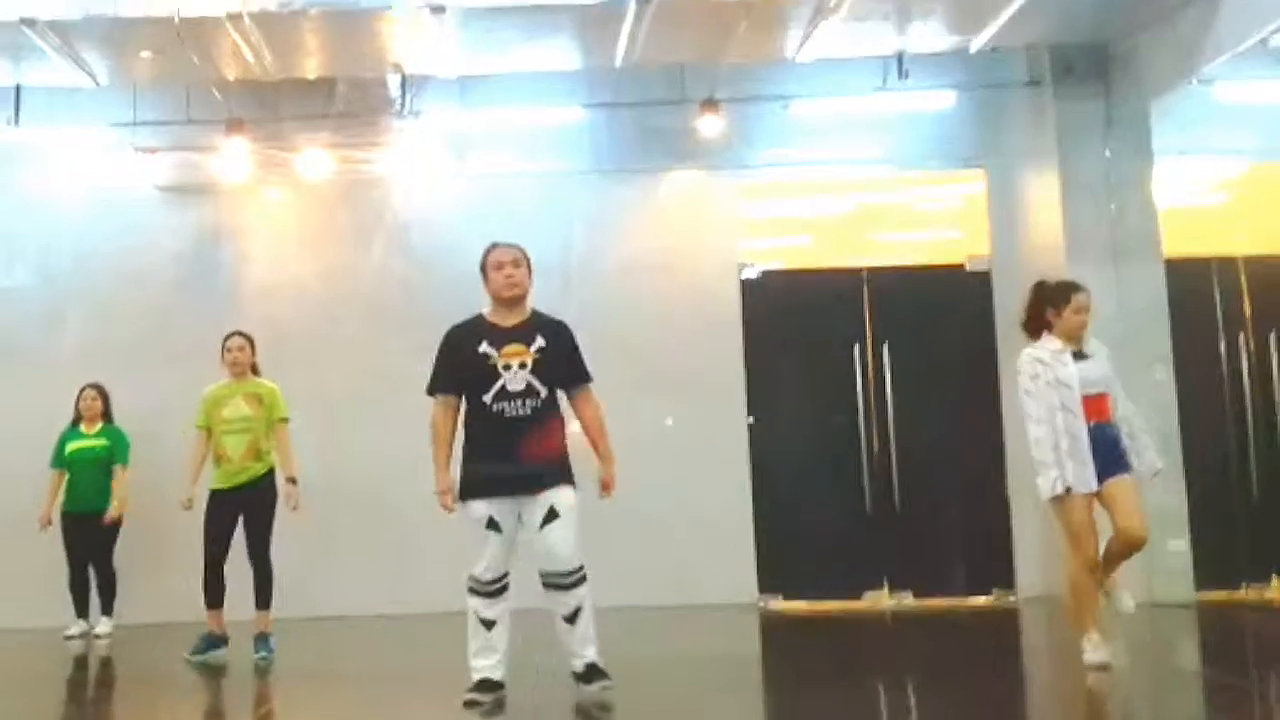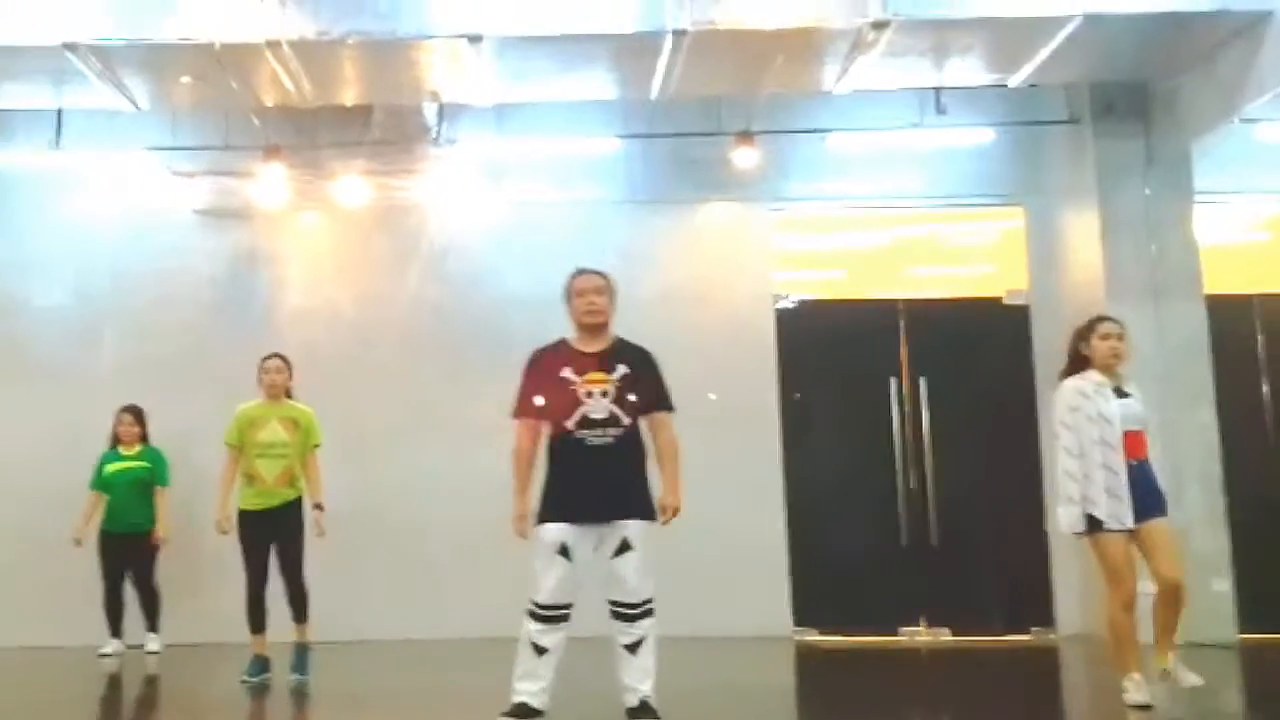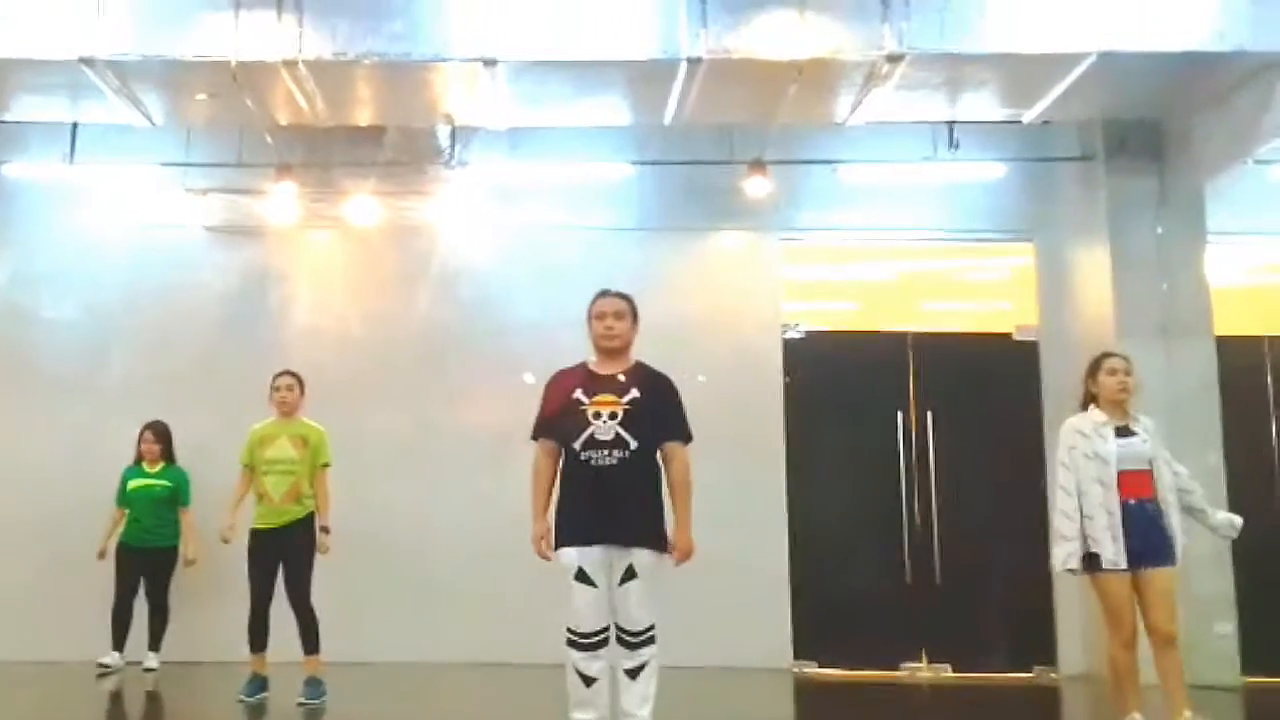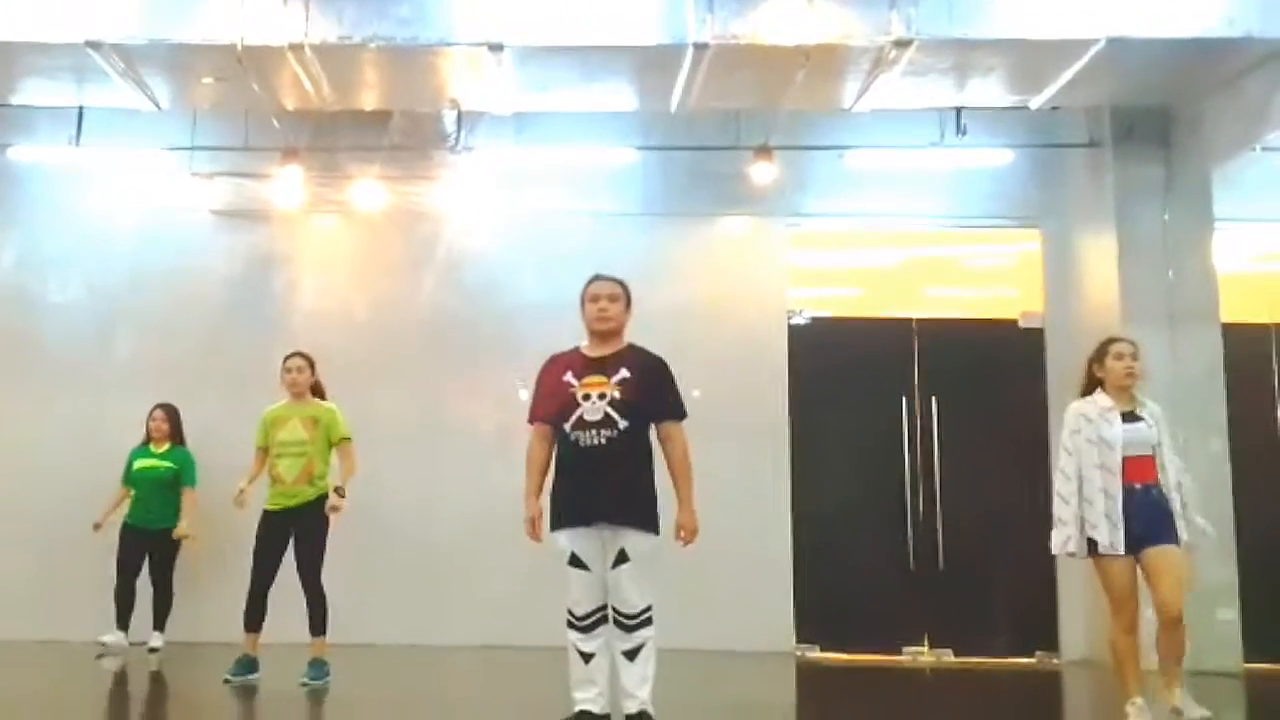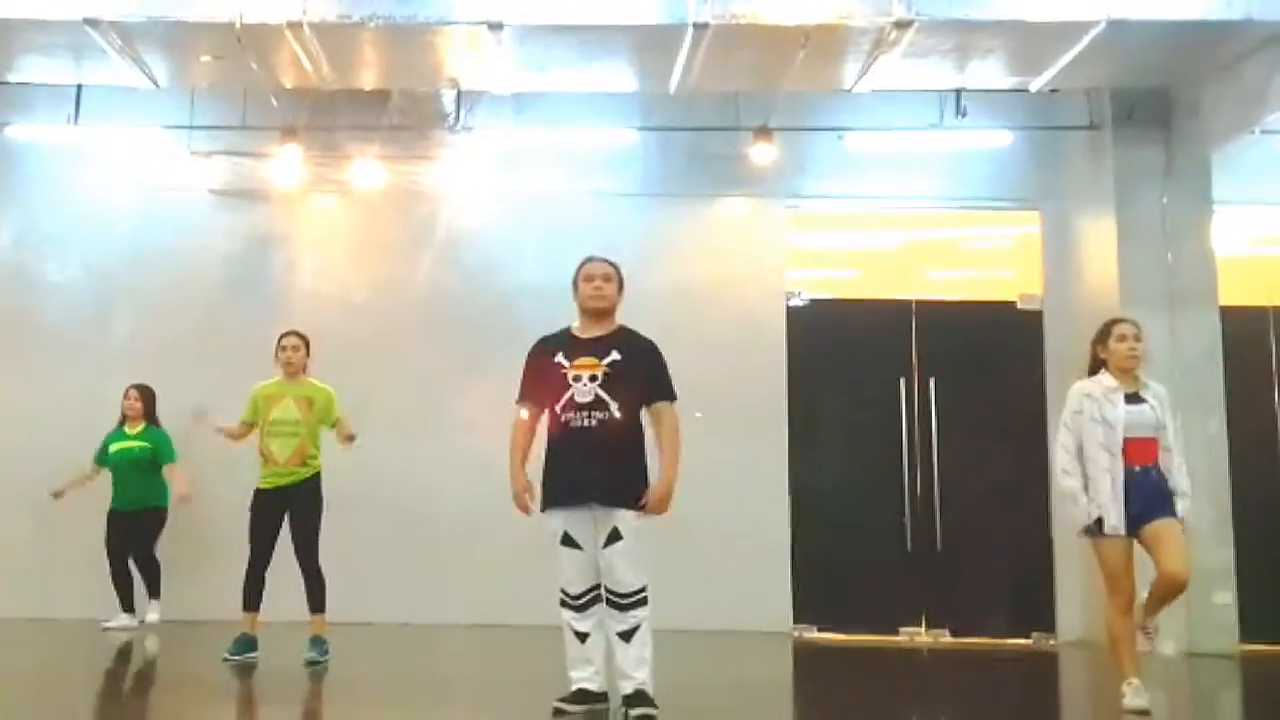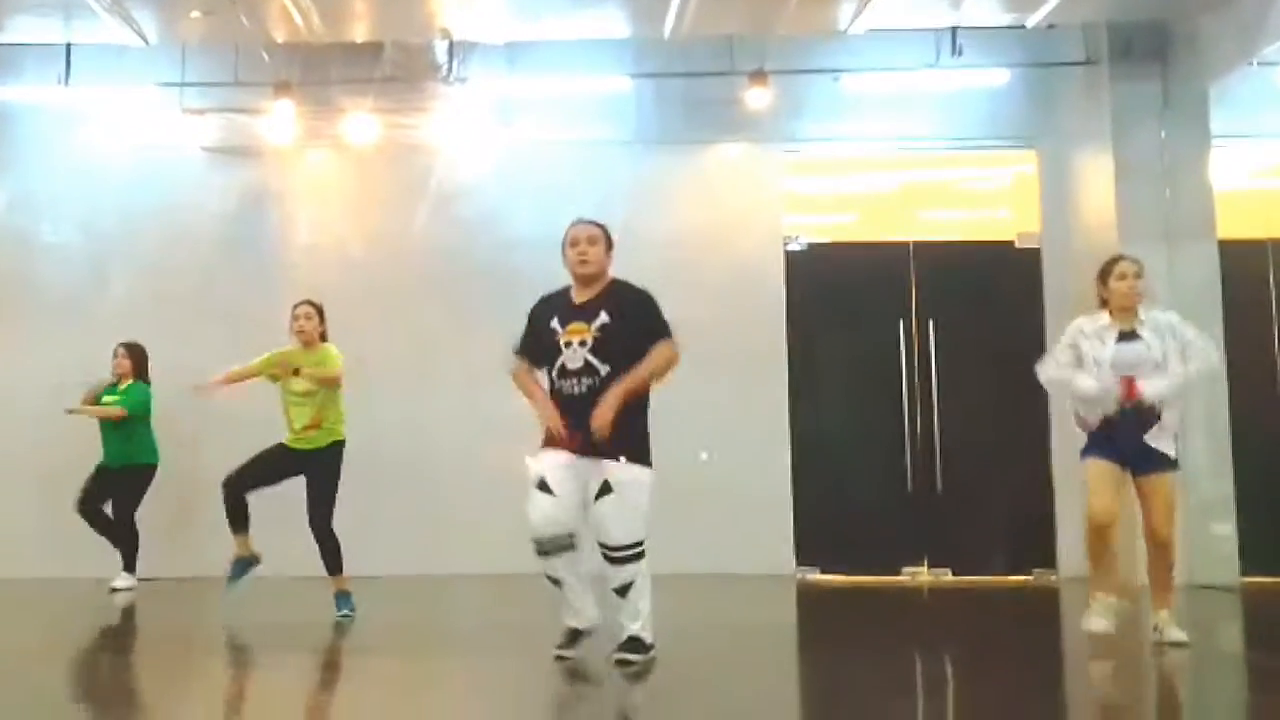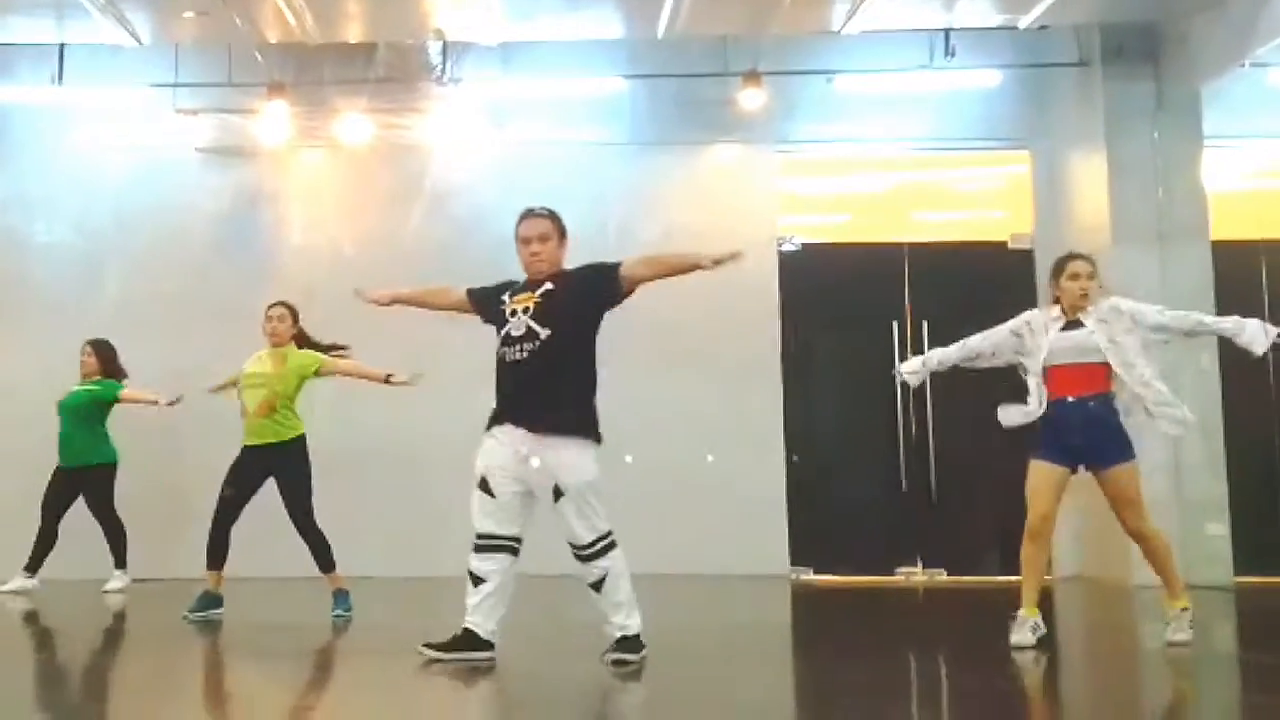
dt=0.4s
person 1, frame 1
left shoulder: (555, 333)
right shoulder: (462, 338)
left elbow: (582, 399)
right elbow: (445, 407)
left wrist: (606, 459)
right wrist: (442, 471)
left hip: (549, 475)
right hip: (487, 478)
left knee: (565, 567)
right knee: (489, 576)
left ankle: (585, 661)
right ankle: (488, 674)
person 1, frame 2
left shoulder: (638, 360)
right shoulder: (546, 362)
left elbow: (661, 425)
right elbow: (528, 433)
left wrist: (671, 486)
right wrist: (521, 499)
left hip: (628, 503)
right hip: (564, 505)
left knee: (633, 600)
right knee: (549, 602)
person 1, frame 3
left shoulder: (656, 386)
right shoulder: (562, 384)
left elbow: (675, 458)
right elbow: (546, 454)
left wrist: (683, 525)
right wrist: (538, 518)
left hip: (639, 528)
right hip: (579, 528)
left knee: (635, 627)
right knee: (586, 630)
person 1, frame 4
left shoulder: (649, 367)
right shoulder: (556, 368)
left elbow: (672, 437)
right elbow: (541, 436)
left wrist: (686, 504)
right wrist: (531, 499)
left hip: (631, 510)
right hip: (573, 510)
left knee: (631, 608)
right knee: (583, 611)
person 1, frame 5
left shoulder: (639, 349)
right shoulder: (548, 349)
left elbow: (663, 412)
right elbow: (528, 411)
left wrist: (667, 474)
right wrist: (519, 470)
left hip: (623, 489)
right hip: (565, 489)
left knee: (626, 589)
right knee: (576, 591)
person 1, frame 6
left shoulder: (631, 301)
right shoulder: (549, 308)
left elbow: (667, 354)
right elbow: (522, 366)
left wrist: (616, 394)
right wrist: (544, 407)
left hip: (620, 444)
right hip: (564, 442)
left knee: (621, 542)
right knee: (546, 527)
left ankle: (638, 633)
right ankle: (580, 618)
person 1, frame 7
left shoulder: (586, 282)
right shoulder: (506, 294)
left elbow: (637, 270)
right elbow: (455, 298)
left wrist: (698, 261)
right wrist: (396, 296)
left hip: (567, 434)
right hip: (509, 432)
left knee: (588, 536)
right knee: (491, 531)
left ankle: (627, 632)
right ankle: (478, 634)
person 2, frame 1
left shoulder: (1096, 351)
right shoulder: (1034, 358)
left elbow: (1118, 404)
right elbow: (1037, 418)
left wrist: (1145, 451)
right wrist: (1051, 471)
left hip: (1110, 448)
right hip: (1069, 455)
left knee: (1135, 531)
right knee: (1083, 553)
left ankle: (1104, 576)
right ankle: (1091, 637)
person 2, frame 2
left shoulder: (1130, 391)
right shoulder: (1074, 390)
right elbow: (1070, 451)
left wrist: (1159, 492)
right wrist: (1072, 506)
left hip: (1144, 487)
right hip: (1105, 495)
left knee: (1172, 580)
right knee: (1123, 591)
left ankle: (1167, 657)
right ankle: (1133, 678)
person 2, frame 3
left shoulder: (1146, 428)
right shoulder: (1076, 429)
left elbow: (1174, 476)
right elbow: (1067, 489)
left wrist: (1213, 517)
right wrist: (1068, 545)
left hip: (1151, 527)
right hip: (1107, 533)
left knee: (1166, 632)
right knee: (1123, 633)
person 2, frame 4
left shoulder: (1152, 412)
right shoulder: (1082, 413)
left elbow: (1171, 467)
right elbow: (1069, 472)
left wrist: (1188, 516)
right wrist: (1066, 528)
left hip: (1155, 511)
right hip: (1110, 517)
left knee: (1173, 609)
right knee: (1125, 617)
person 2, frame 5
left shoulder: (1157, 393)
right shoulder: (1085, 393)
left elbow: (1172, 447)
right elbow: (1066, 452)
left wrist: (1182, 493)
right wrist: (1080, 503)
left hip: (1155, 491)
right hip: (1110, 498)
left knee: (1178, 573)
right knee: (1120, 597)
left ankle: (1147, 619)
right ankle: (1131, 682)
person 2, frame 6
left shoulder: (1163, 323)
right shoulder: (1084, 329)
left elbow: (1204, 355)
right elbow: (1049, 369)
left wrist: (1166, 383)
right wrist: (1086, 386)
left hip: (1154, 432)
right hip: (1106, 431)
left knee: (1160, 533)
right knee: (1100, 516)
left ankle: (1163, 614)
right ankle: (1103, 595)
person 2, frame 7
left shoulder: (1115, 312)
right shoulder: (1033, 324)
left elbow: (1172, 320)
right elbow: (981, 343)
left wrist: (1241, 328)
right wrist: (924, 362)
left hip: (1104, 426)
right hip: (1057, 428)
left knee: (1137, 526)
right knee: (1037, 524)
left ankle: (1179, 604)
right ankle: (1028, 615)
person 3, frame 1
left shoulder: (268, 392)
right shoulder: (211, 396)
left elbow: (281, 438)
right elbow: (202, 443)
left wrist: (291, 480)
right wrist: (190, 485)
left hip: (259, 482)
right hip: (221, 487)
left knee: (258, 557)
right knee: (213, 559)
left ankle: (263, 633)
right ankle: (215, 633)
person 3, frame 2
left shoulder: (303, 416)
right shoulder: (244, 415)
left elbow: (310, 465)
right elbow: (231, 463)
left wrist: (318, 506)
right wrist: (222, 506)
left hip: (289, 506)
right hip: (251, 509)
left knee: (293, 576)
right knee: (256, 582)
left ankle: (301, 645)
right ankle: (259, 657)
person 3, frame 3
left shoulder: (314, 434)
right shoulder: (258, 433)
left elbow: (321, 484)
right elbow: (245, 478)
left wrist: (323, 527)
right wrist: (231, 516)
left hip: (299, 525)
right hip: (263, 526)
left knee: (299, 599)
right knee: (259, 602)
left ankle: (314, 680)
right ankle: (259, 678)
person 3, frame 4
left shoulder: (327, 413)
right shoulder: (271, 415)
left elbow: (347, 457)
right elbow: (261, 458)
left wrist: (339, 490)
right wrist: (246, 483)
left hip: (312, 506)
right hip: (275, 507)
left knee: (310, 581)
right knee: (260, 581)
left ankle: (318, 661)
right ankle: (249, 657)
person 3, frame 5
left shoulder: (320, 394)
right shoulder: (262, 393)
left elbow: (341, 426)
right elbow: (242, 432)
left wrist: (345, 435)
right wrist: (221, 428)
left hip: (305, 484)
right hip: (267, 486)
left knee: (307, 559)
right knee: (257, 561)
left ankle: (318, 639)
right ankle: (247, 638)
person 3, frame 6
left shoulder: (329, 355)
right shoulder: (280, 357)
left elbow: (336, 377)
right elbow: (244, 371)
left wrist: (300, 370)
right wrist: (217, 382)
left hip: (326, 449)
right hip: (292, 447)
left knee: (319, 523)
right knee: (233, 485)
left ankle: (342, 594)
right ankle: (245, 554)
person 3, frame 7
left shoulder: (301, 358)
right shoulder: (257, 359)
left elbow: (339, 365)
left wrist: (388, 378)
right wrist: (225, 385)
left hip: (286, 447)
right hip: (253, 449)
left knee: (303, 522)
right knee: (222, 518)
left ankle: (339, 591)
right ankle: (212, 594)
person 4, frame 1
left shoulder: (114, 435)
right shoulder: (68, 436)
left elbow: (120, 472)
right elbow: (58, 474)
left wrist: (117, 504)
right wrist: (47, 508)
left hip: (105, 512)
right hip: (73, 512)
left knee: (101, 562)
right knee: (76, 566)
left ankle: (106, 618)
right ankle: (81, 620)
person 4, frame 2
left shoulder: (153, 456)
right shoulder: (107, 458)
left elbow: (160, 493)
right elbow: (97, 495)
left wrist: (161, 526)
right wrist: (83, 526)
left hip: (143, 531)
right hip: (112, 531)
left knee: (144, 582)
right knee: (112, 585)
left ankle: (153, 635)
right ankle: (115, 640)
person 4, frame 3
left shoulder: (176, 475)
right shoulder: (130, 473)
left elbow: (184, 513)
right elbow: (120, 509)
left wrist: (189, 546)
right wrist: (105, 540)
left hip: (163, 548)
right hip: (130, 545)
left knee: (157, 599)
right knee: (123, 597)
left ankle: (153, 653)
right ankle: (116, 653)
person 4, frame 4
left shoulder: (182, 456)
right shoulder: (137, 453)
left elbow: (188, 492)
right elbow: (125, 488)
left wrist: (185, 523)
right wrist: (105, 515)
left hip: (165, 530)
right hip: (134, 525)
left knee: (161, 580)
right knee: (124, 576)
left ankle: (157, 634)
right ankle: (120, 632)
person 4, frame 5
left shoulder: (156, 435)
right shoulder: (114, 436)
left elbow: (172, 465)
right elbow: (96, 467)
left wrist: (181, 487)
right wrist: (67, 486)
left hip: (151, 506)
right hip: (120, 508)
left knee: (143, 555)
right knee: (116, 560)
left ankle: (154, 602)
right ankle: (128, 614)
person 4, frame 6
left shoulder: (140, 390)
right shoulder: (111, 389)
left elbow: (116, 412)
right elbow: (86, 404)
left wrist: (82, 410)
right wrist: (93, 391)
left hip: (139, 462)
right hip: (112, 461)
left knee: (123, 515)
right knee: (86, 506)
left ankle: (129, 574)
right ankle: (124, 544)
person 4, frame 7
left shoulder: (108, 386)
right shoulder: (80, 388)
left elbow: (129, 394)
left wrist: (158, 400)
left hip: (98, 461)
right hip: (69, 465)
left knee: (105, 515)
right knee: (49, 515)
left ankle: (120, 573)
right ankle: (28, 576)
